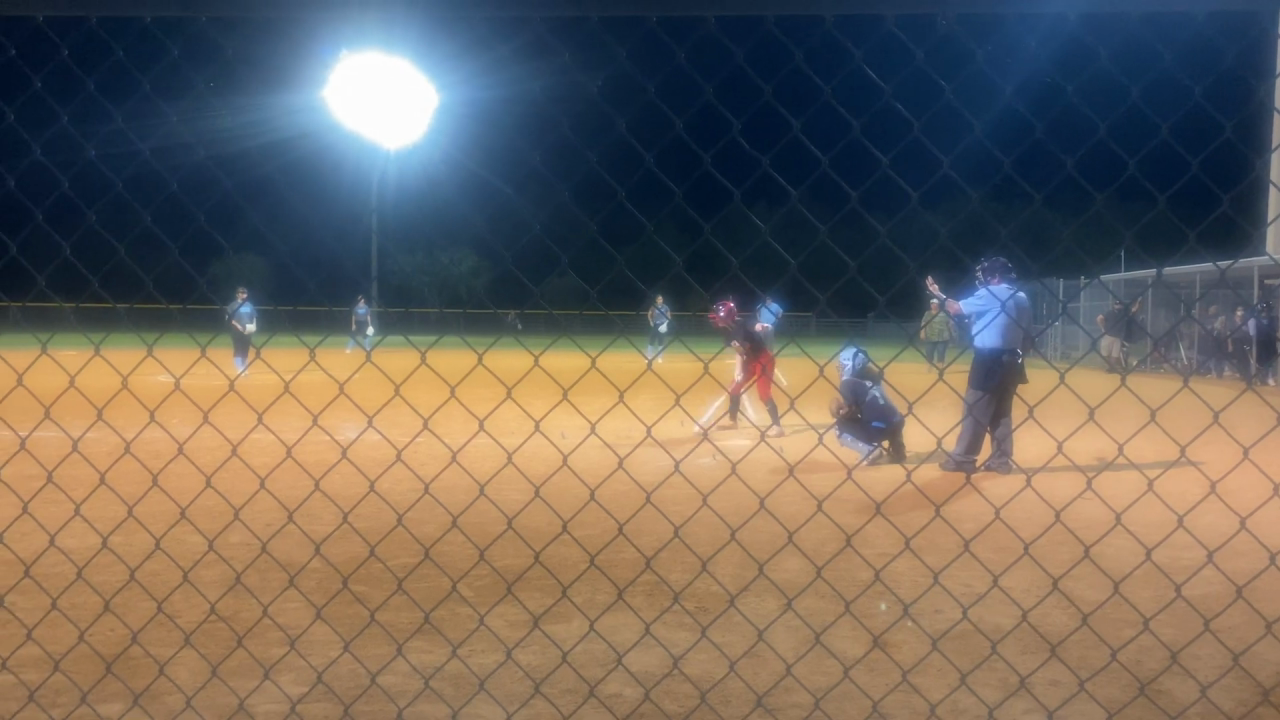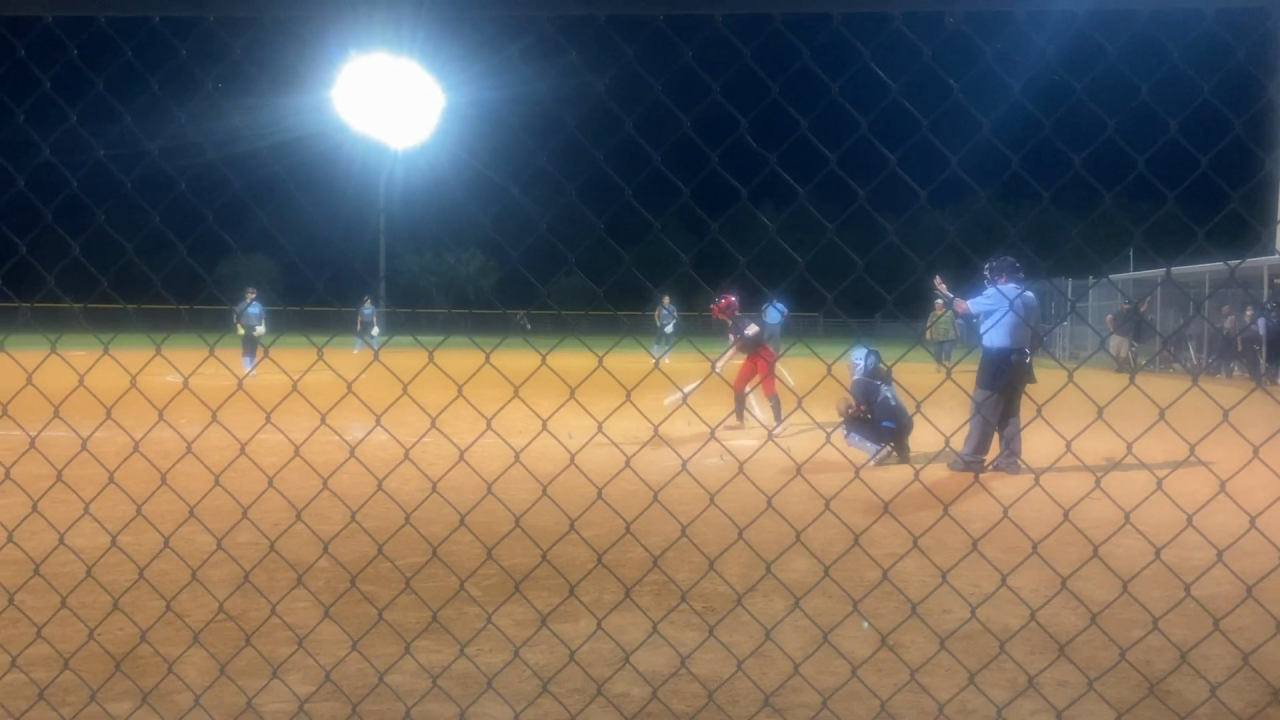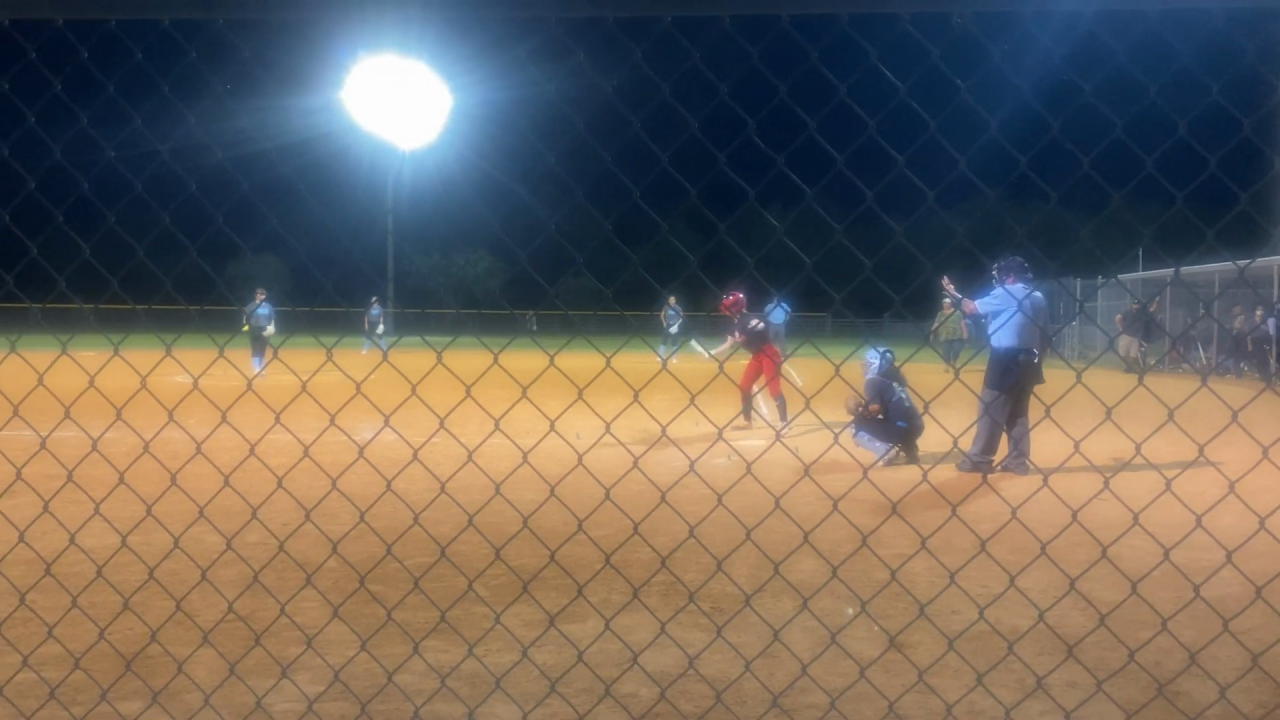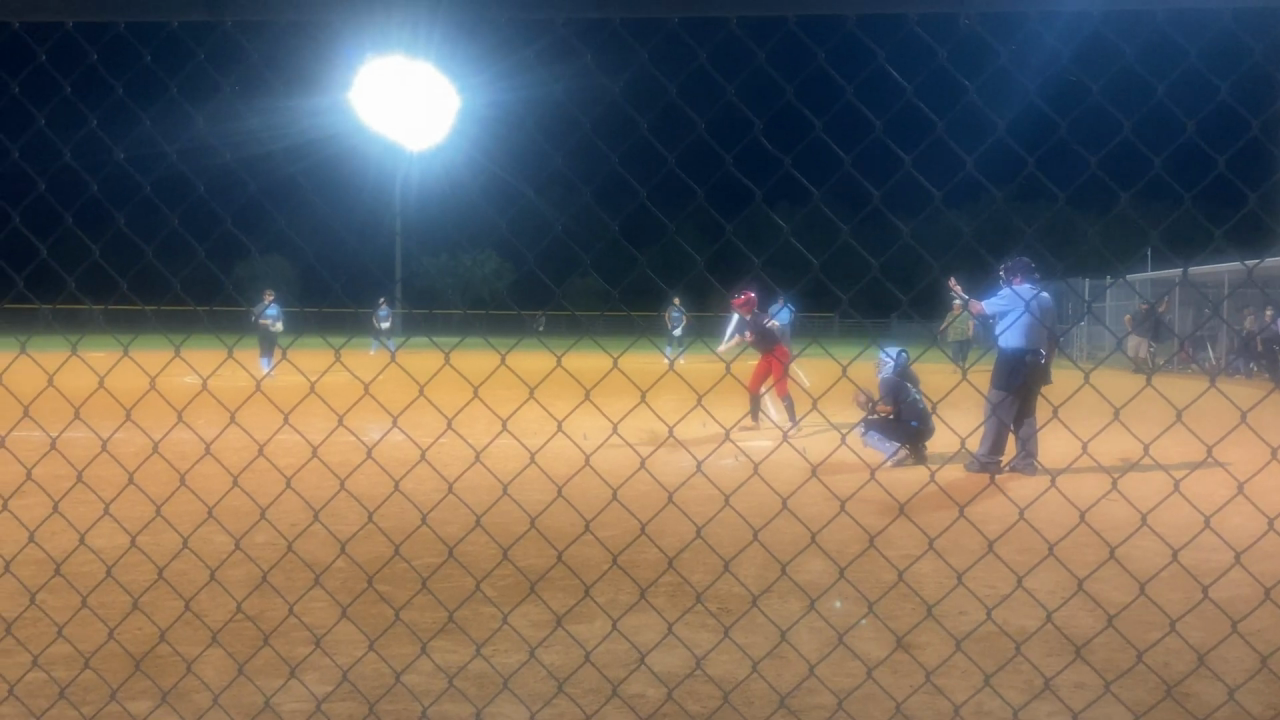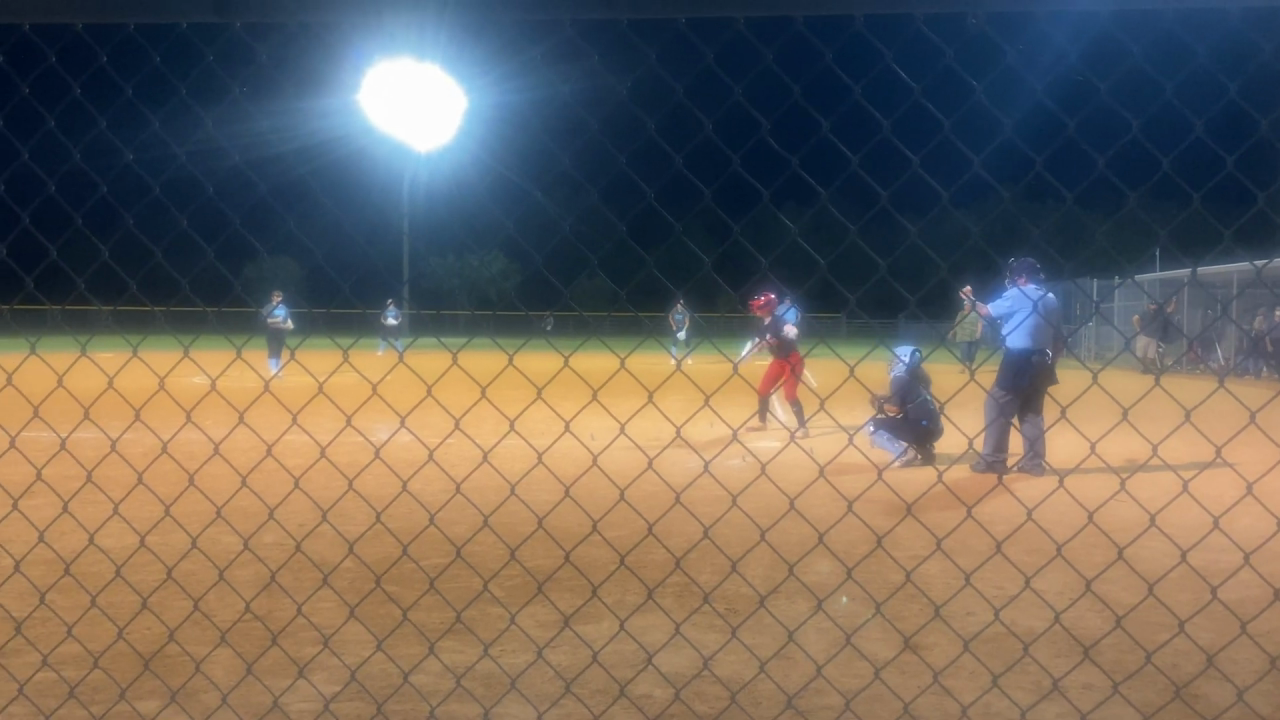
dt=0.2s
person 1, frame 1
left shoulder: (990, 294)
right shoulder: (1022, 299)
left elbow: (955, 309)
right elbow: (1028, 336)
left wrist: (938, 294)
right wrist: (1018, 360)
left hip: (989, 361)
right hip: (1011, 361)
left knee: (975, 410)
right knee: (1002, 412)
left ankle: (963, 459)
right ankle: (1001, 460)
person 1, frame 2
left shoulder: (998, 293)
right shoulder: (1031, 298)
left elbow: (963, 308)
right elbow: (1036, 336)
left wrist: (946, 293)
right wrist: (1027, 360)
left hip: (997, 360)
right hip: (1020, 361)
left knee: (983, 410)
right knee: (1010, 412)
left ankle: (971, 458)
right ankle: (1009, 459)
person 1, frame 3
left shoulder: (1005, 293)
right shoulder: (1039, 298)
left elbow: (971, 308)
right elbow: (1045, 336)
left wrist: (953, 293)
right wrist: (1037, 362)
left hip: (1006, 360)
right hip: (1028, 361)
left knee: (991, 409)
right knee: (1018, 412)
left ankle: (980, 459)
right ankle: (1018, 460)
person 1, frame 4
left shoulder: (1012, 294)
right shoulder: (1046, 299)
left elbow: (978, 309)
right elbow: (1052, 337)
left wrist: (960, 294)
right wrist: (1046, 363)
left hip: (1012, 361)
right hip: (1036, 362)
left knee: (997, 409)
right knee: (1026, 412)
left ankle: (988, 460)
right ankle: (1026, 461)
person 1, frame 5
left shoulder: (1017, 295)
right shoulder: (1051, 299)
left elbow: (987, 313)
right elbow: (1058, 338)
left wrist: (971, 299)
right wrist: (1051, 363)
left hip: (1018, 362)
right hip: (1041, 362)
left knee: (997, 408)
right knee: (1033, 413)
left ankle: (992, 459)
right ankle: (1034, 461)
